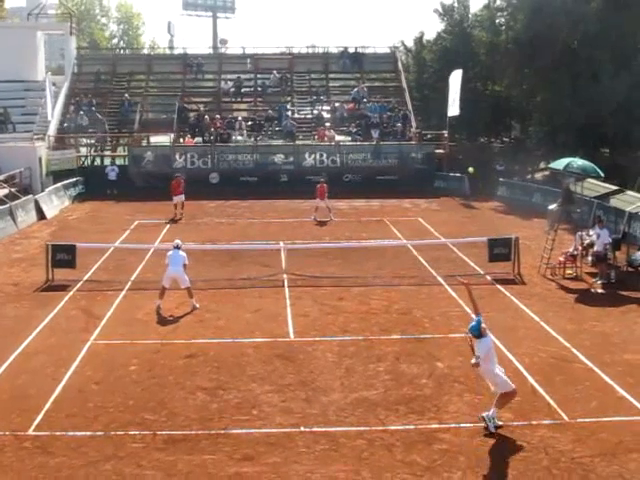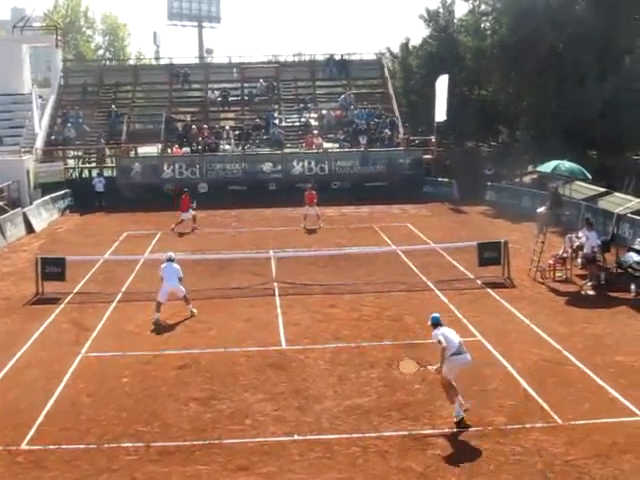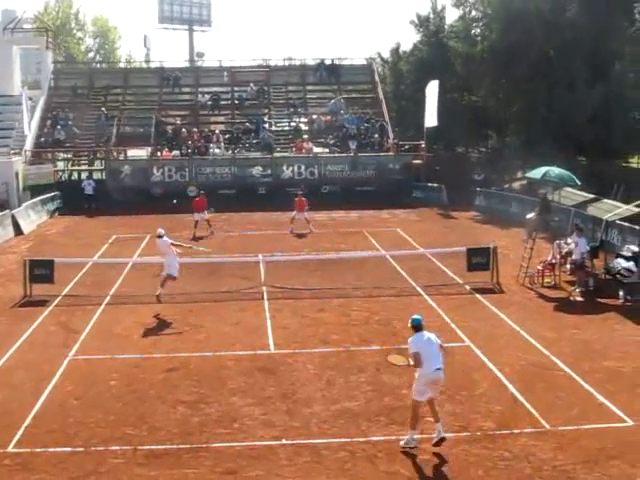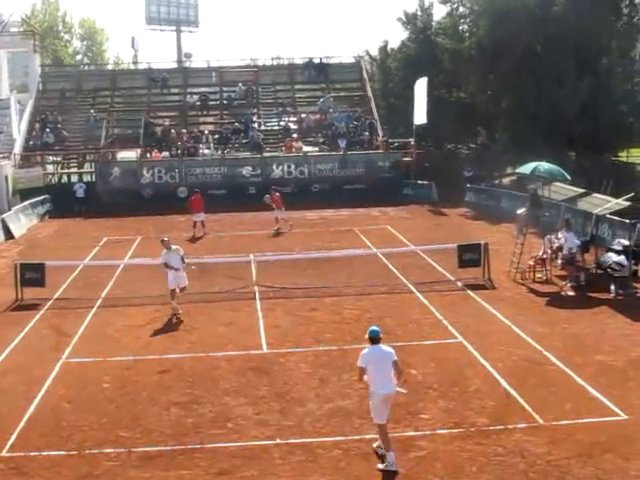
dt=1s
person 1, frame 1
left shoulder: (479, 328)
right shoulder: (482, 346)
left elbow: (475, 308)
right elbow: (474, 365)
left wrist: (468, 288)
right wrist: (474, 355)
left hip: (492, 368)
right hip: (491, 372)
left knee: (504, 392)
right knee: (512, 393)
left ankle: (492, 420)
right ankle: (489, 415)
person 1, frame 2
left shoulder: (436, 333)
right shoulder: (447, 330)
left elbow: (443, 347)
left wrist: (440, 365)
right wrist: (438, 367)
left hip: (455, 359)
right hip: (465, 357)
left knee: (445, 385)
right knee: (447, 381)
left ankle: (458, 414)
right ankle: (461, 404)
person 1, frame 3
left shoulder: (413, 340)
right shoulder: (432, 336)
left elbow: (418, 363)
right elbow: (444, 352)
left wrist: (411, 364)
left hip: (425, 375)
right hip: (439, 373)
left knee: (415, 407)
right knee: (431, 402)
left ankle: (411, 438)
right ankle: (439, 433)
person 1, frame 4
left shoulder: (365, 354)
right shoulder: (389, 351)
left elbow: (360, 377)
right elbow: (399, 371)
right wrist: (396, 383)
left hip: (377, 392)
right hip: (390, 391)
left knee: (382, 426)
right knee: (382, 421)
left ankle: (391, 461)
right ankle: (381, 446)
